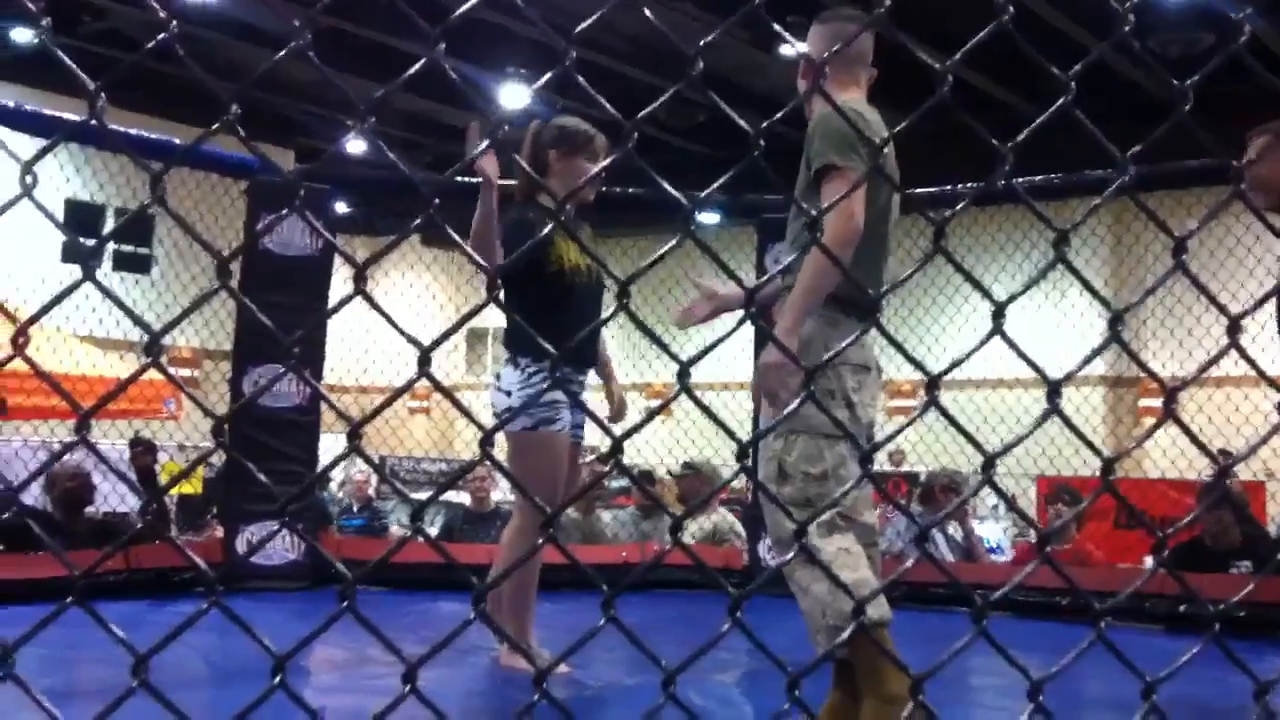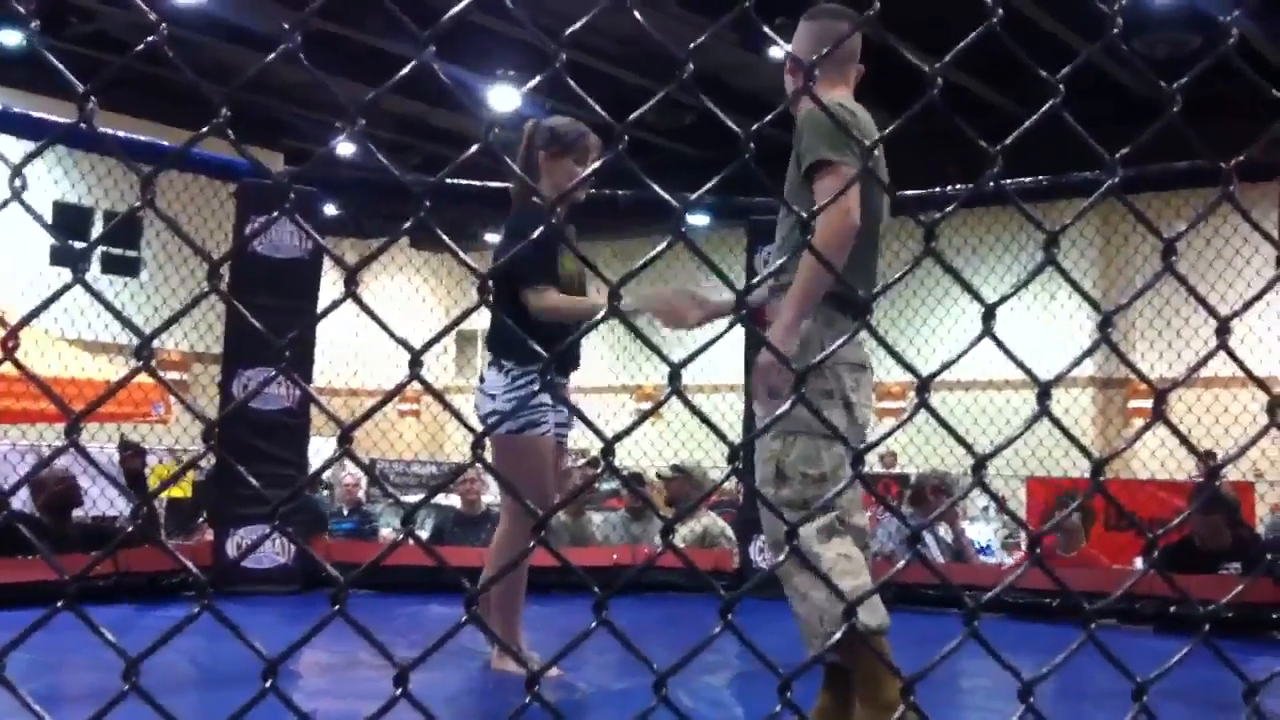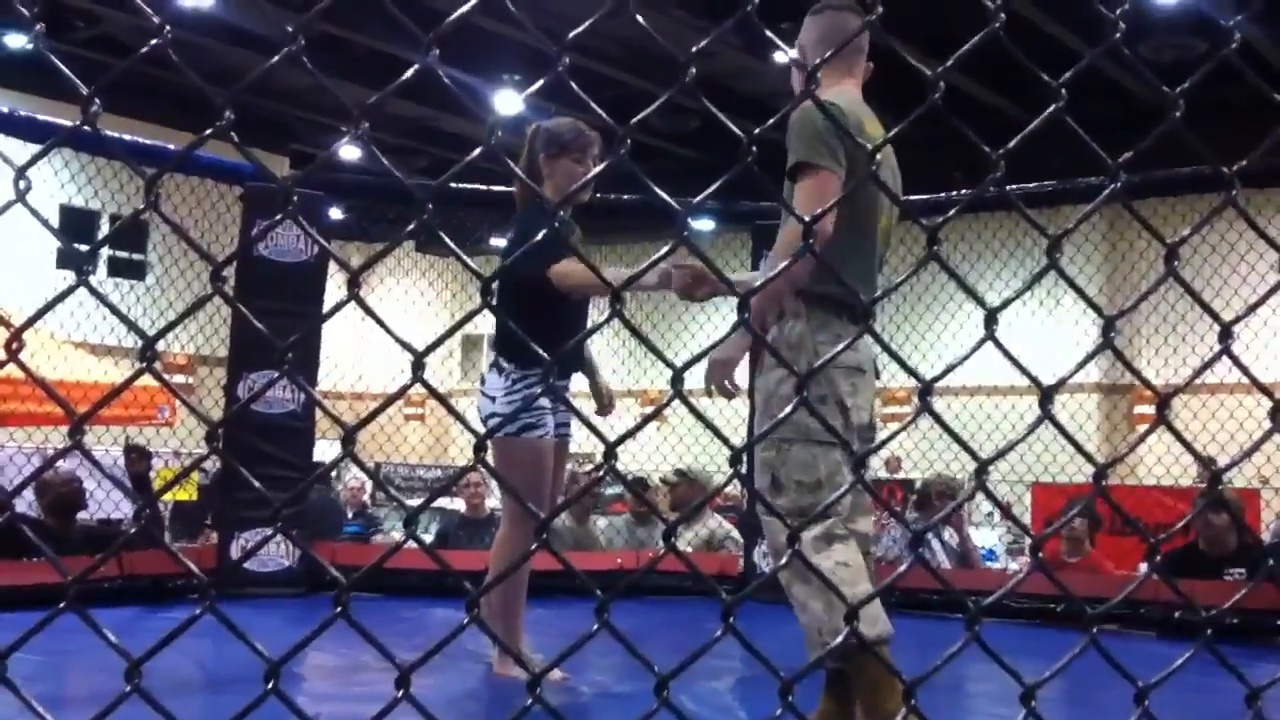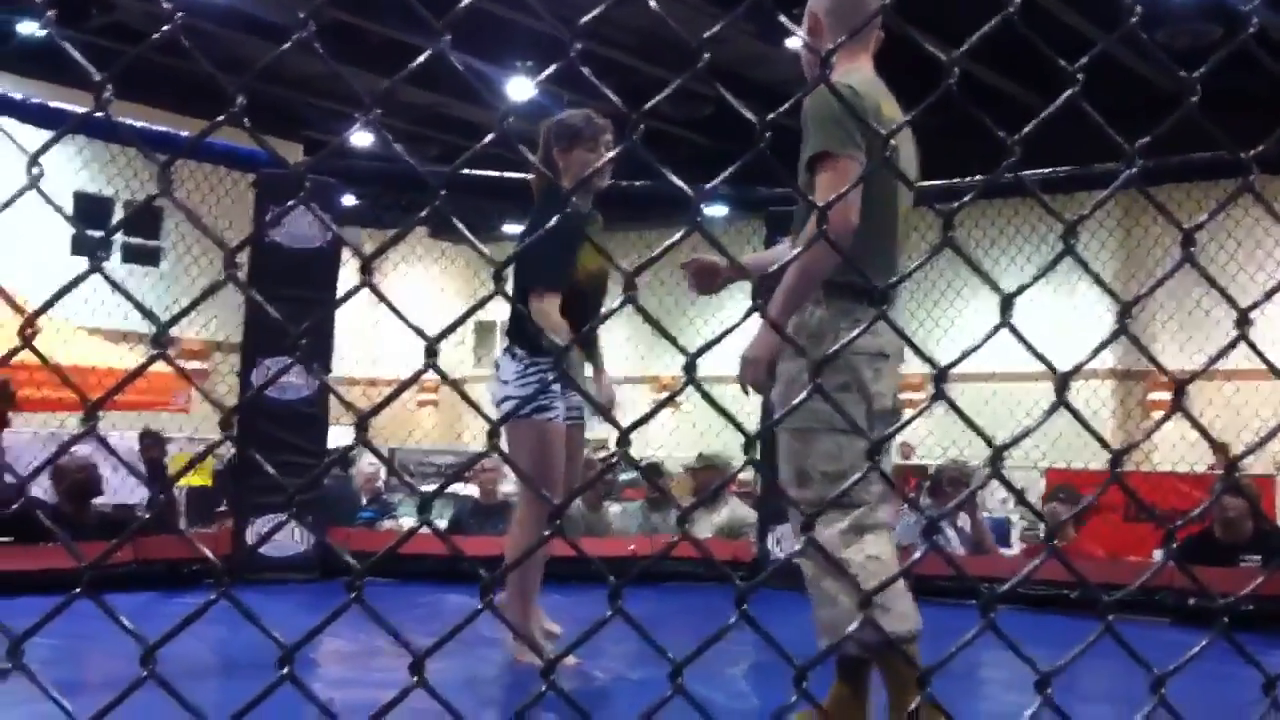
dt=0.5s
person 1, frame 1
left shoulder: (834, 122)
right shoulder: (875, 131)
left elbow: (841, 227)
left wrist: (783, 334)
right wrist: (736, 297)
left hip: (820, 340)
right hip: (848, 344)
left knee: (798, 511)
right knee: (842, 519)
person 1, frame 2
left shoulder: (822, 117)
right shoulder: (865, 131)
left elbow: (837, 220)
left wrist: (782, 329)
right wrist: (722, 305)
left hip: (813, 339)
right hip: (841, 345)
left knee: (798, 515)
right knee: (833, 520)
person 1, frame 3
left shoulder: (817, 115)
right shoulder: (880, 142)
left elbow: (812, 228)
left wrist: (742, 329)
right wrist: (722, 285)
left hip: (808, 340)
right hip: (852, 347)
left knee: (800, 524)
right knee: (841, 527)
person 1, frame 4
left shoulder: (833, 97)
right shoulder: (892, 113)
left elbow: (836, 220)
left wrist: (772, 324)
right wrist: (737, 268)
left hip: (831, 328)
right hip: (872, 332)
left knee: (833, 516)
right knee: (857, 513)
person 2, frame 1
left shoulder: (578, 231)
right shoulder: (529, 219)
right elbow: (487, 260)
left wrist: (610, 380)
right wrist: (488, 189)
left hip: (567, 384)
right hip: (533, 378)
left knee: (540, 514)
right knee: (536, 513)
left ankle: (501, 624)
right ankle: (517, 644)
person 2, frame 2
left shoulder: (556, 227)
right shoulder: (531, 221)
right elbow: (542, 303)
right wrist: (634, 303)
left hip: (545, 387)
right hip: (519, 380)
left knee: (525, 516)
right knee: (527, 516)
left ankle: (501, 628)
right ankle: (508, 647)
person 2, frame 3
left shoulder: (565, 227)
right shoulder: (534, 222)
right elbow: (569, 279)
left wrist: (595, 376)
right wrist: (641, 277)
left hip: (552, 386)
right hip: (520, 382)
left knee: (537, 519)
right knee: (524, 519)
left ankle: (503, 630)
right ankle: (508, 653)
person 2, frame 4
left shoulder: (585, 220)
right shoulder: (550, 221)
right elbow: (544, 311)
left wrist: (597, 370)
right wrist: (584, 370)
left hip: (563, 374)
right hip: (532, 372)
left knee: (562, 499)
right knee: (538, 502)
left ankle: (522, 602)
right ankle: (522, 636)
